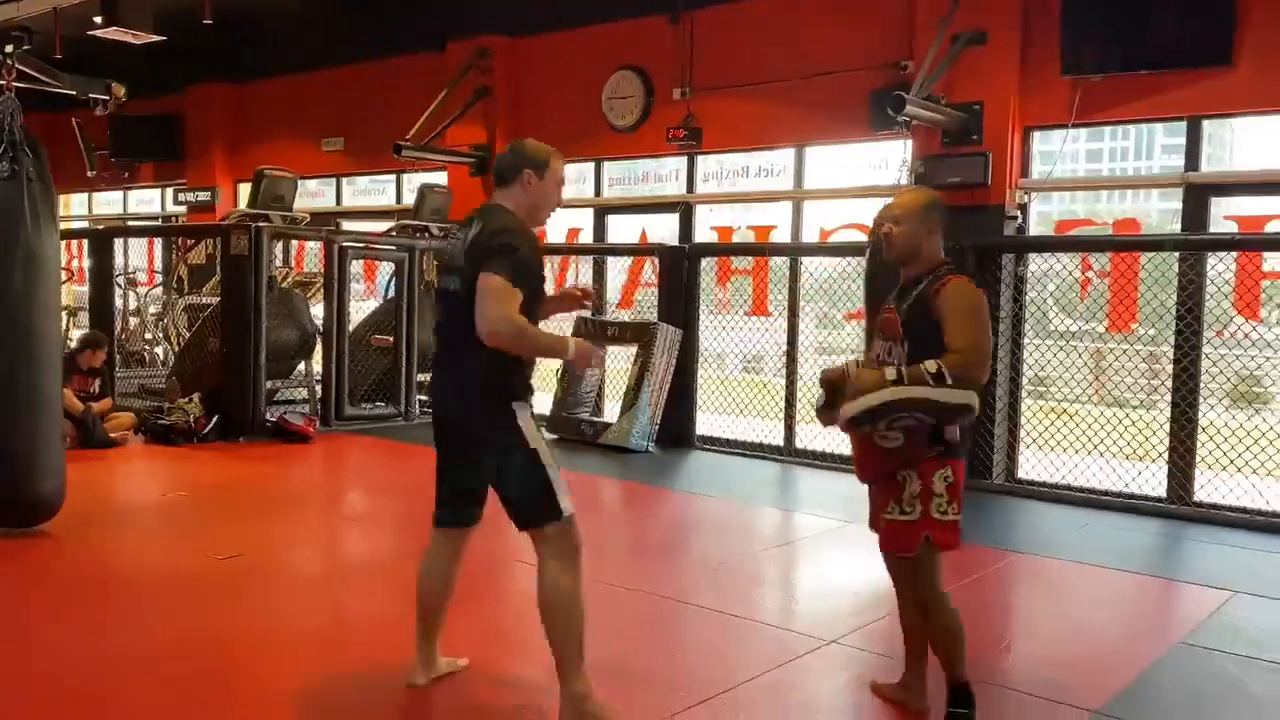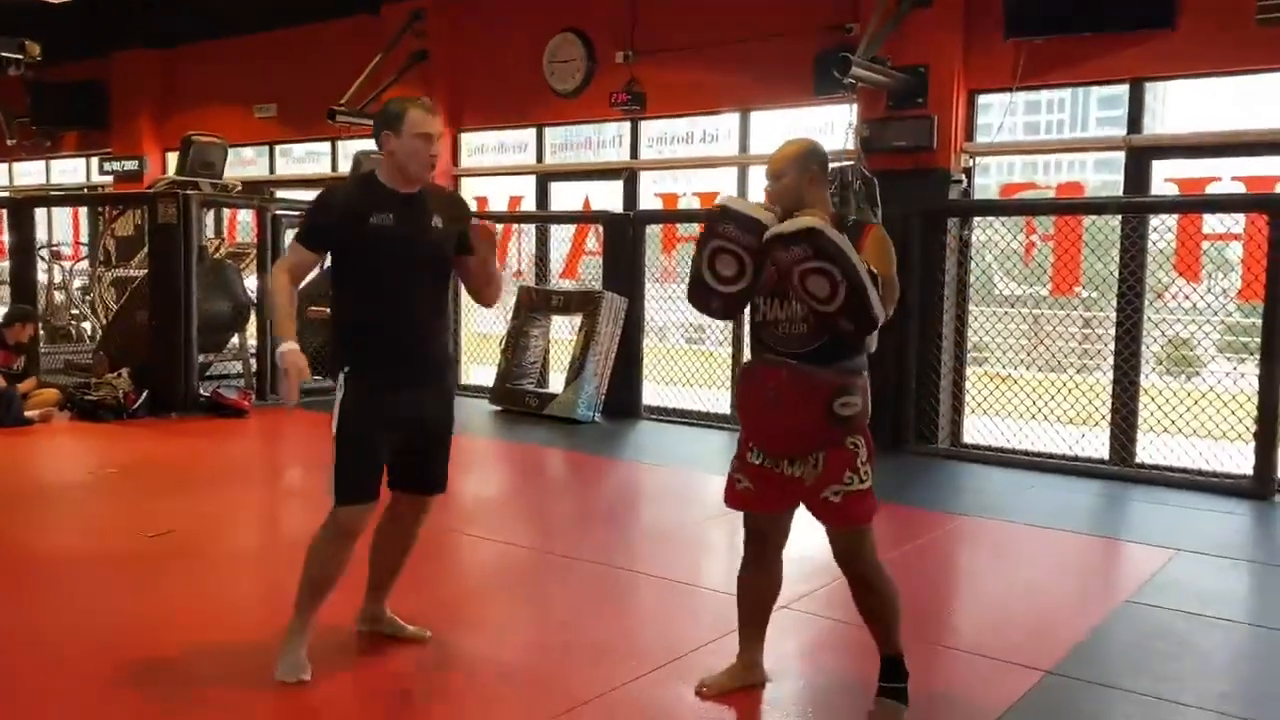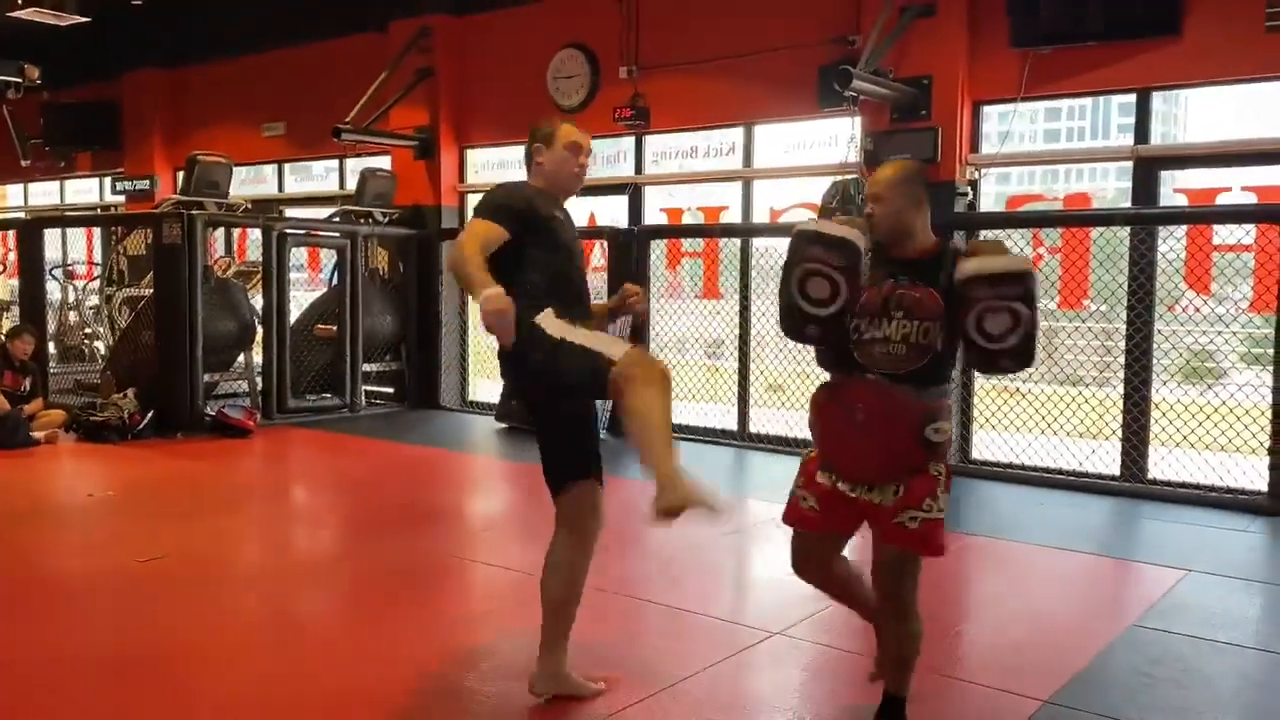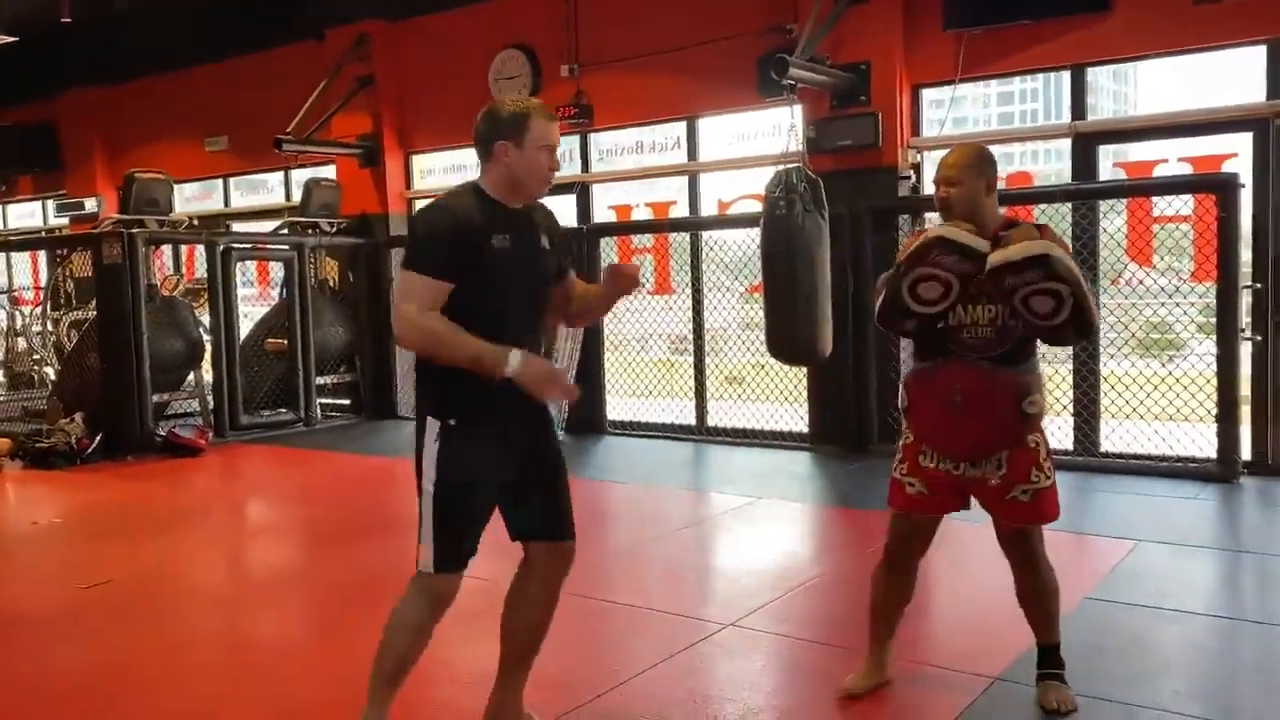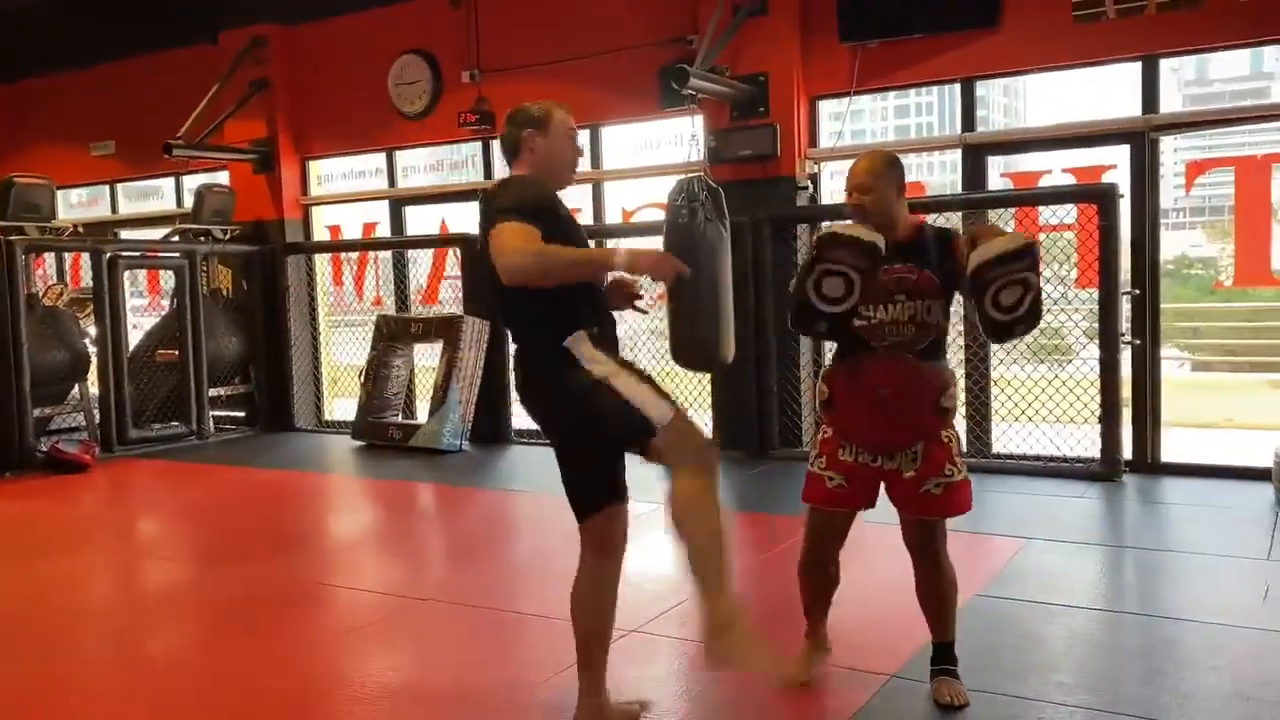
dt=1s
person 1, frame 1
left shoulder: (473, 232)
right shoulder: (511, 238)
right elbow: (494, 326)
left wrist: (555, 303)
right wrist: (567, 348)
left hip: (451, 401)
right hip: (495, 408)
left knee: (449, 532)
right knee: (559, 541)
left ankle: (425, 658)
person 1, frame 2
left shoulder: (447, 206)
right shoulder: (342, 202)
left elbow: (486, 295)
right elbow: (283, 275)
left wrist: (487, 256)
right wrist: (289, 347)
left hip: (432, 380)
right hip: (366, 382)
left knee: (413, 504)
right knee: (349, 516)
left ankle: (374, 609)
right ankle: (295, 635)
person 1, frame 3
left shoulder: (556, 220)
right shoulder: (517, 201)
right elbow: (466, 251)
left wrist: (616, 307)
right wrist: (490, 290)
left hip: (558, 372)
right hip: (545, 332)
left knee: (582, 515)
right knee: (644, 371)
left ankle: (551, 668)
right ankle: (672, 483)
person 1, frame 4
left shoulder: (540, 222)
right shoulder: (448, 220)
left elbow: (571, 305)
right elbow: (410, 324)
left wrist: (608, 289)
right wrist: (512, 362)
left hip: (525, 417)
right hip: (459, 426)
left knee: (552, 555)
right knee: (438, 582)
person 1, frame 5
left shoulder: (533, 201)
right shoulder: (525, 195)
right elbow: (518, 265)
left wrist: (603, 293)
right wrist: (620, 259)
left hip: (551, 372)
right hip: (570, 351)
left knee: (605, 536)
right knee: (691, 450)
right ankle: (724, 620)
person 2, frame 1
left shoulder: (954, 290)
right shoulder: (905, 286)
left elbow: (972, 368)
left wrist: (888, 378)
right wrist: (859, 373)
left hip: (926, 456)
right hip: (899, 453)
left knee: (918, 579)
right knee: (913, 575)
person 2, frame 2
left shoulder: (863, 237)
right shoulder: (765, 240)
left elbow: (877, 309)
right elbow: (711, 298)
left wrist: (827, 243)
right wrist: (733, 241)
left hip: (833, 418)
right hip: (770, 414)
left knee: (855, 554)
right knee: (760, 541)
left ankle: (893, 677)
right ankle: (749, 661)
person 2, frame 3
left shoulder: (958, 267)
left hip: (912, 451)
right hip: (844, 437)
left knee: (895, 585)
right knee: (809, 556)
right ankle: (884, 625)
person 2, frame 4
left shoulder: (1035, 240)
right shoulder: (926, 243)
left elbow: (1077, 323)
right elbow: (891, 315)
left wrist: (1034, 259)
right wrist: (934, 260)
left hip: (1008, 421)
right hip: (933, 419)
left knee: (1025, 547)
right knee: (902, 544)
left ankle: (1050, 668)
right ankle: (876, 661)
person 2, frame 5
left shoulder: (946, 245)
left hip: (922, 417)
right hip: (849, 416)
left knee: (928, 544)
right knee: (820, 536)
left ankle: (945, 662)
right ankle: (815, 641)
